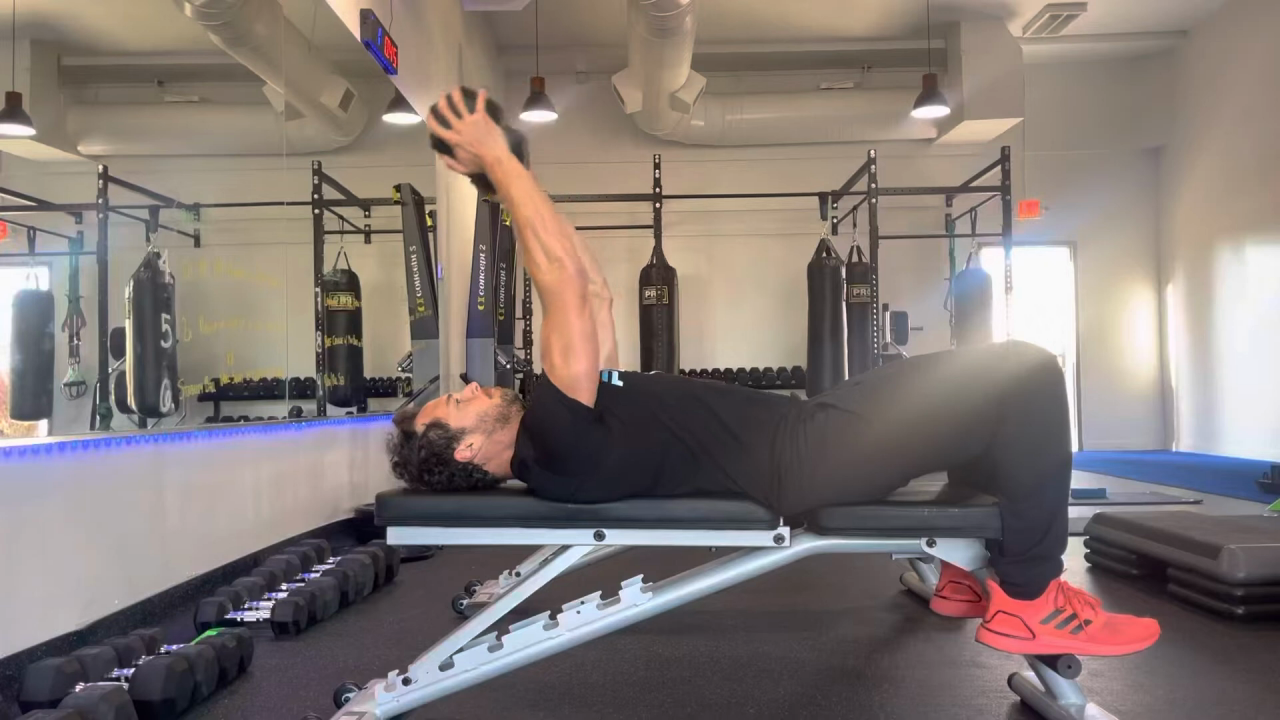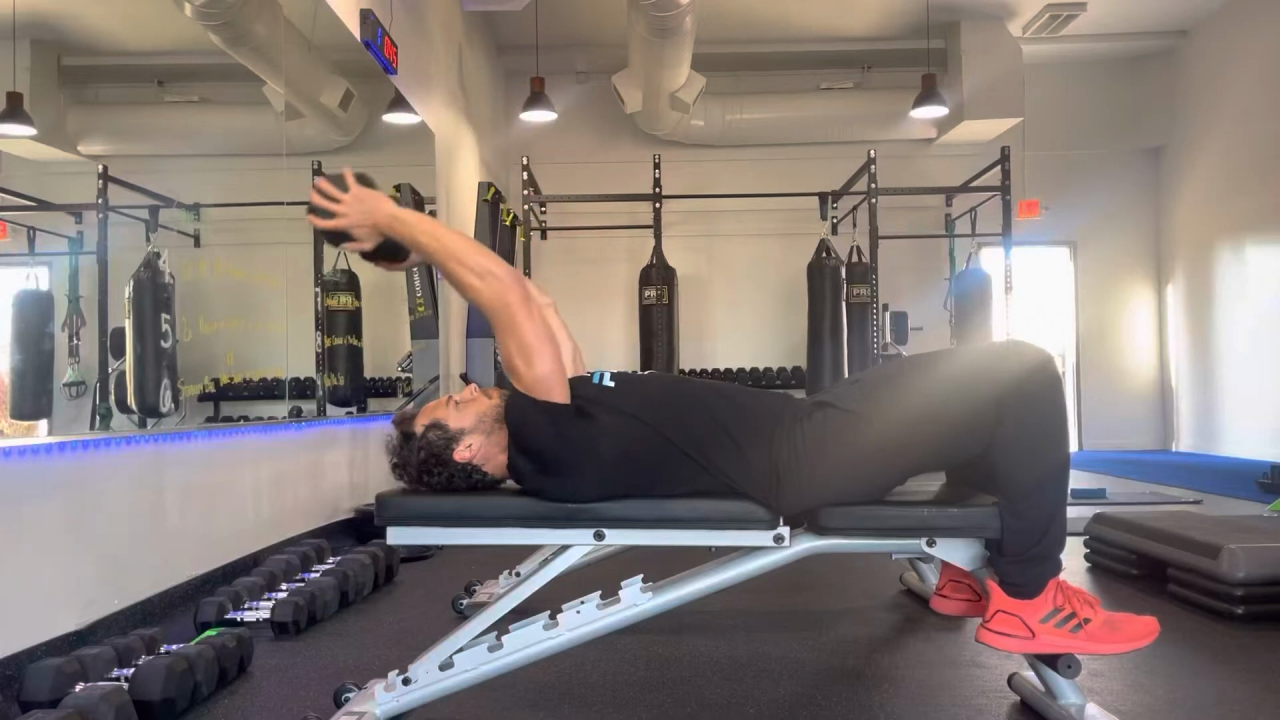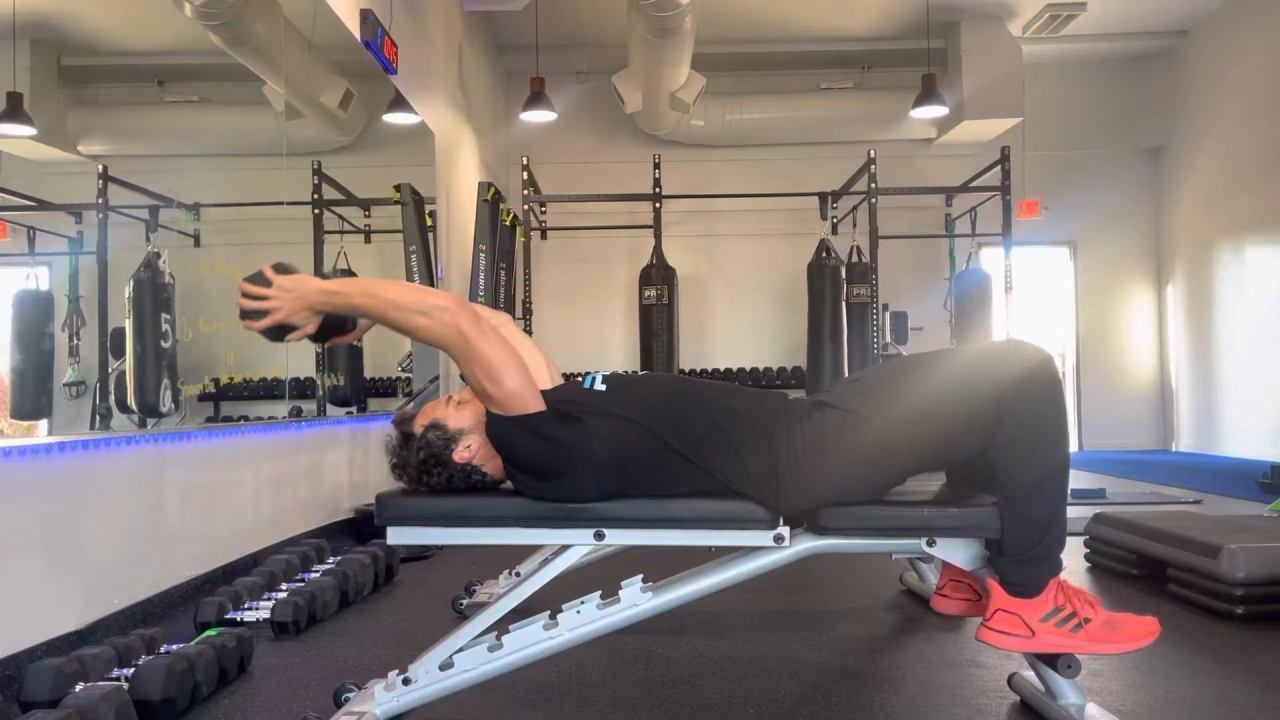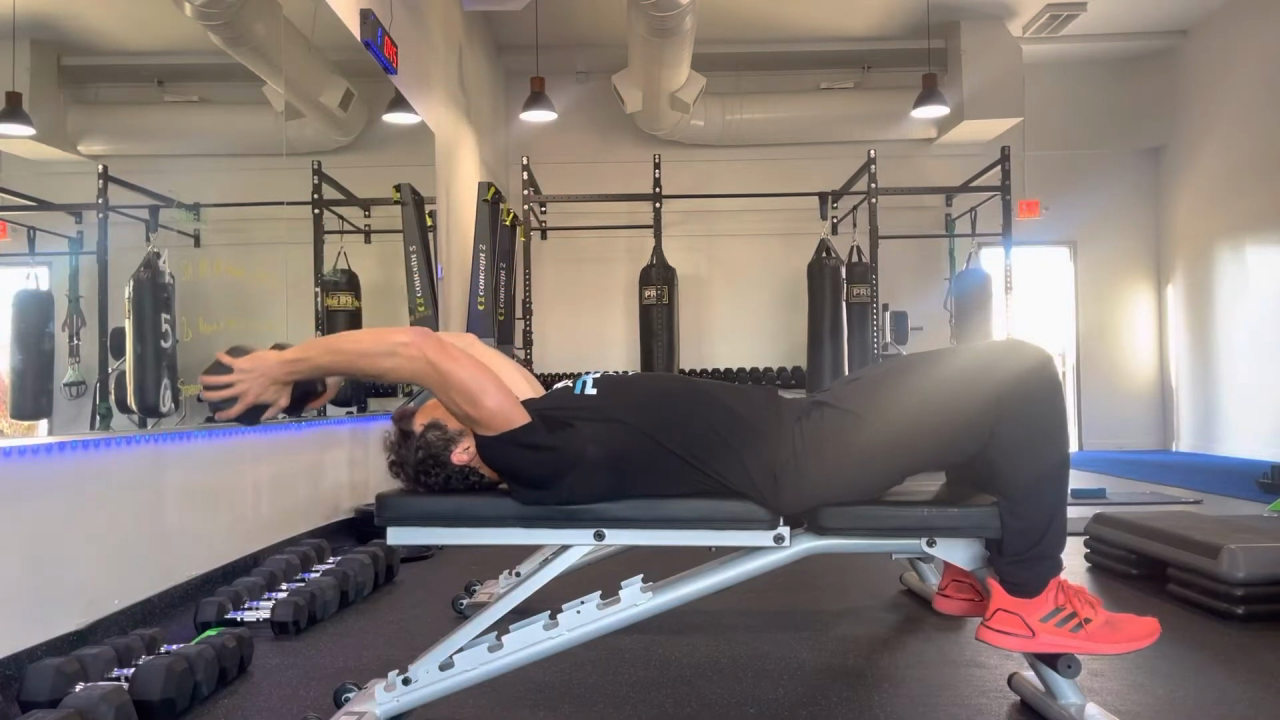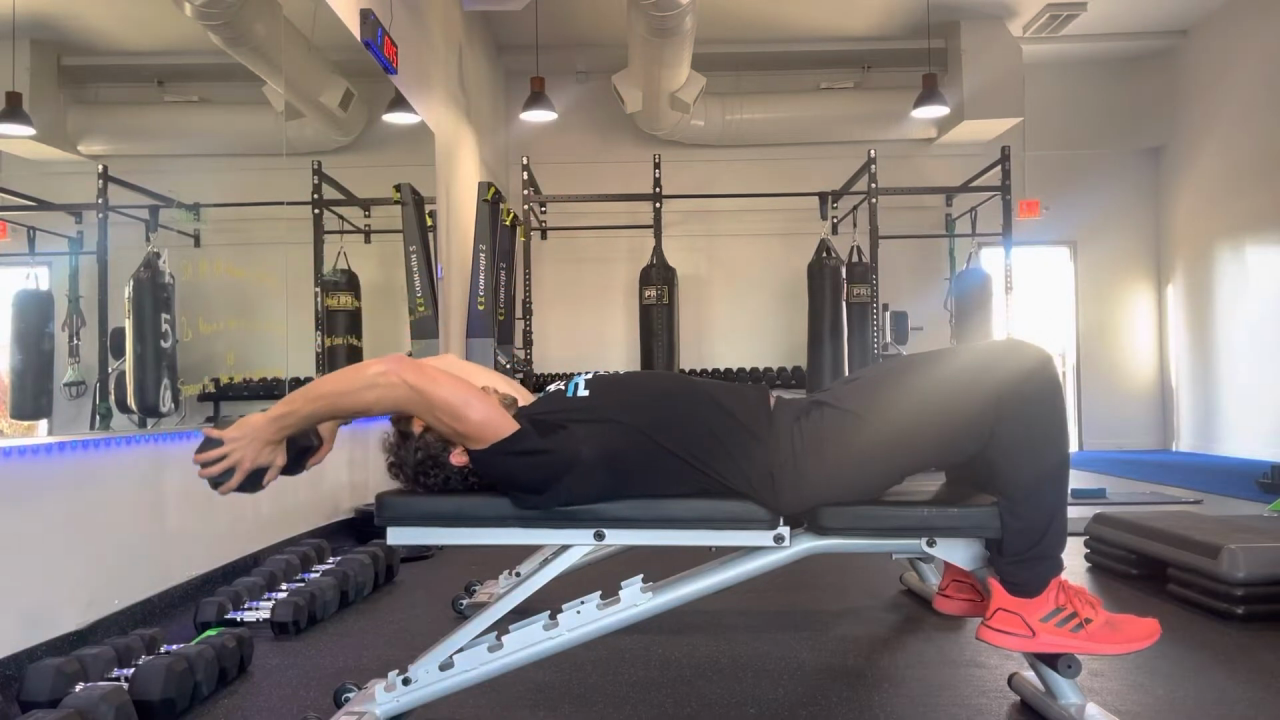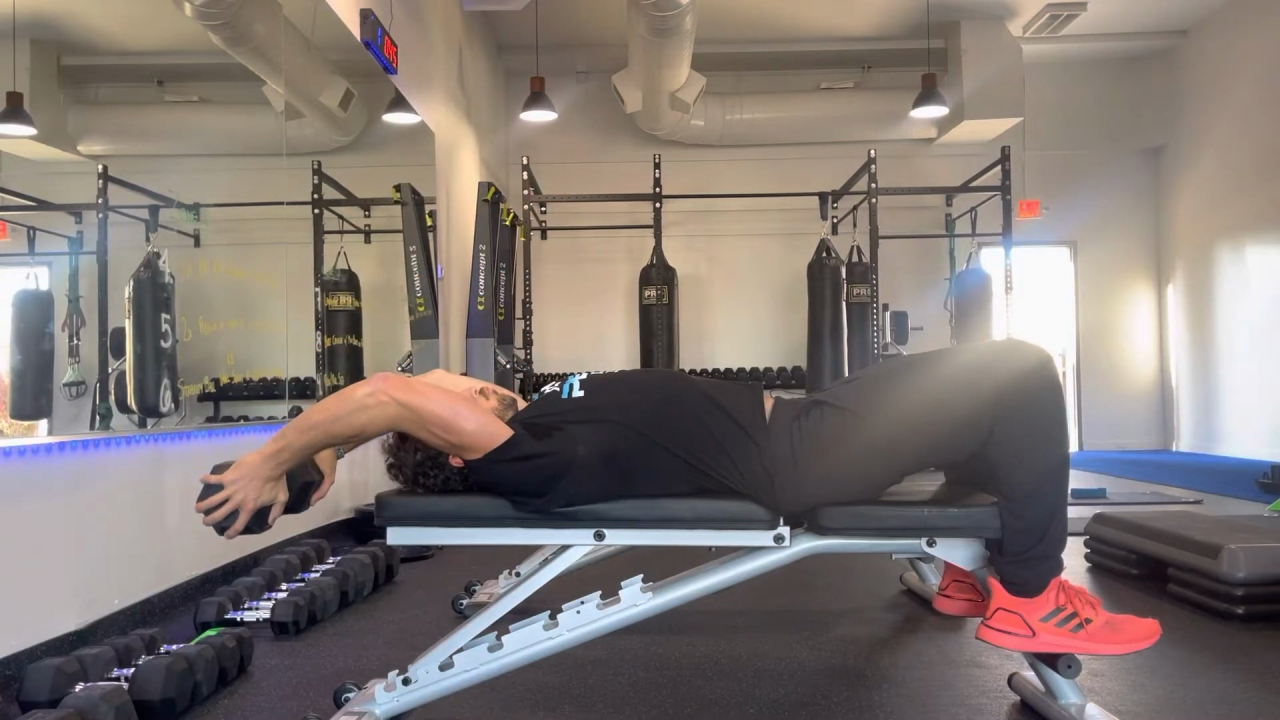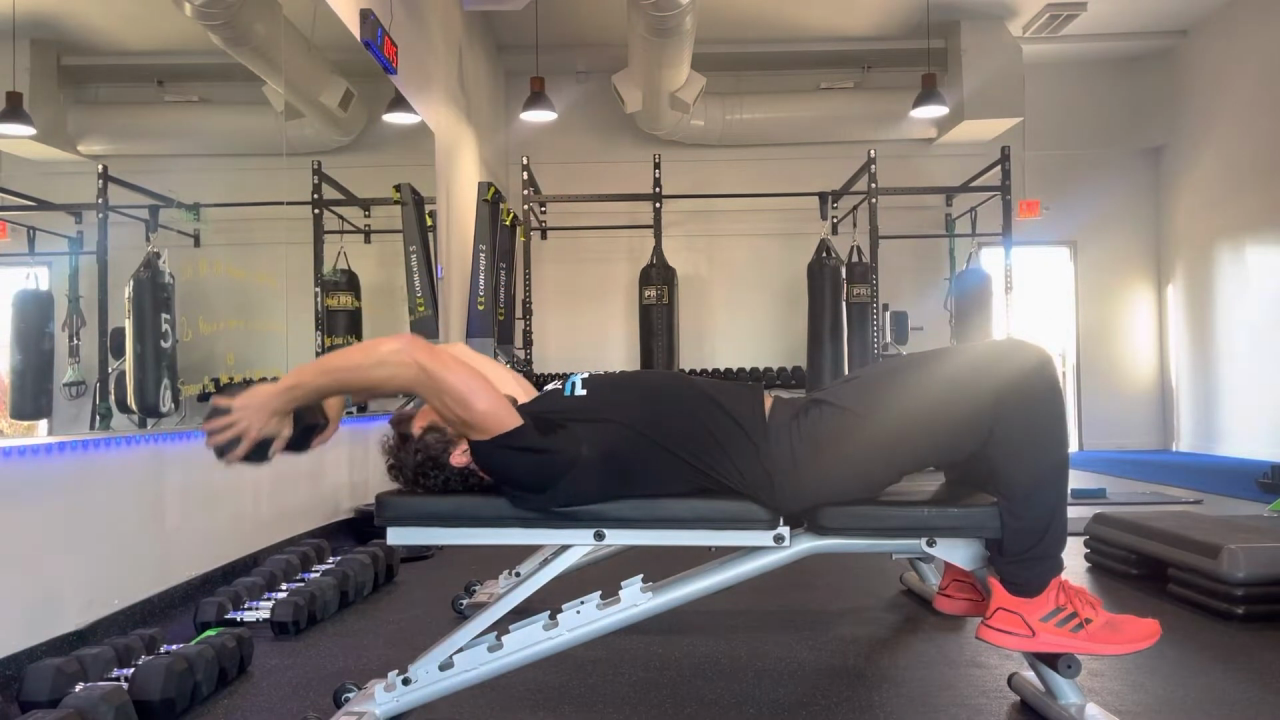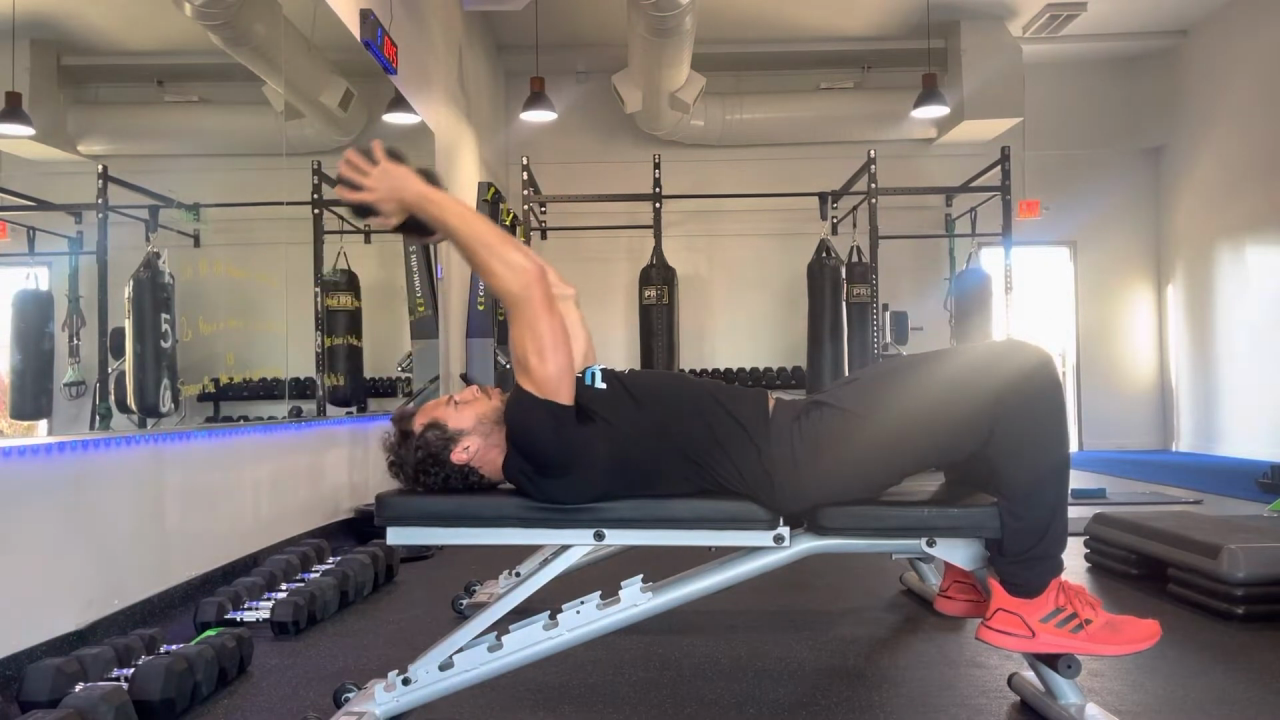
dt=0.5s
person 1, frame 1
left shoulder: (558, 429)
right shoulder: (558, 445)
left elbow: (587, 293)
right elbow: (568, 282)
left wrist: (499, 172)
right wrist: (495, 157)
left hip: (807, 428)
right hip: (808, 461)
left knee: (996, 379)
right knee: (1028, 376)
left ankle: (979, 568)
right ankle: (1027, 602)
person 1, frame 2
left shoulder: (547, 430)
right shoulder: (548, 451)
left elbow: (525, 309)
right elbow: (512, 300)
left wrist: (407, 232)
right wrist: (390, 216)
left hip: (800, 421)
right hip: (803, 459)
left knee: (989, 376)
right knee: (1022, 376)
left ankle: (973, 568)
right ankle: (1024, 600)
person 1, frame 3
left shoulder: (551, 420)
right shoulder: (541, 456)
left elbow: (486, 329)
right elbow: (462, 323)
left wrist: (348, 305)
right wrist: (320, 294)
left hip: (801, 420)
right hip: (803, 460)
left knee: (993, 376)
right knee: (1023, 374)
left ankle: (973, 565)
right ankle: (1024, 599)
person 1, frame 4
left shoulder: (539, 419)
right shoulder: (537, 460)
left elbow: (457, 349)
right elbow: (428, 350)
left wrist: (300, 361)
right wrist: (283, 366)
left hip: (797, 417)
right hip: (803, 458)
left knee: (988, 377)
right knee: (1021, 372)
left ankle: (970, 568)
right ankle: (1027, 598)
person 1, frame 5
left shoulder: (537, 417)
right shoulder: (533, 463)
left elbow: (441, 363)
right elbow: (408, 378)
left wrist: (317, 415)
right wrist: (272, 426)
left hip: (799, 418)
right hip: (804, 459)
left knee: (990, 375)
right knee: (1022, 371)
left ankle: (970, 570)
right ankle: (1028, 599)
person 1, frame 6
left shoulder: (534, 418)
right shoulder: (522, 464)
left elbow: (408, 390)
right elbow: (395, 394)
left wrist: (315, 441)
right wrist: (271, 460)
left hip: (795, 418)
right hip: (800, 459)
left knee: (990, 377)
right knee: (1019, 373)
left ankle: (969, 568)
right ankle: (1027, 597)
person 1, frame 7
left shoulder: (535, 424)
right shoulder: (528, 466)
left elbow: (441, 360)
right elbow: (420, 359)
left wrist: (328, 385)
right wrist: (284, 391)
left hip: (795, 418)
right hip: (797, 454)
left knee: (989, 378)
right knee: (1021, 373)
left ankle: (977, 568)
right ankle: (1029, 598)
person 1, frame 8
left shoulder: (549, 434)
right shoulder: (546, 452)
left elbow: (554, 297)
right elbow: (529, 287)
left wrist: (425, 205)
right wrist: (417, 194)
left hip: (797, 425)
right hip: (801, 457)
left knee: (994, 378)
right knee: (1022, 375)
left ankle: (976, 569)
right ankle: (1027, 600)
